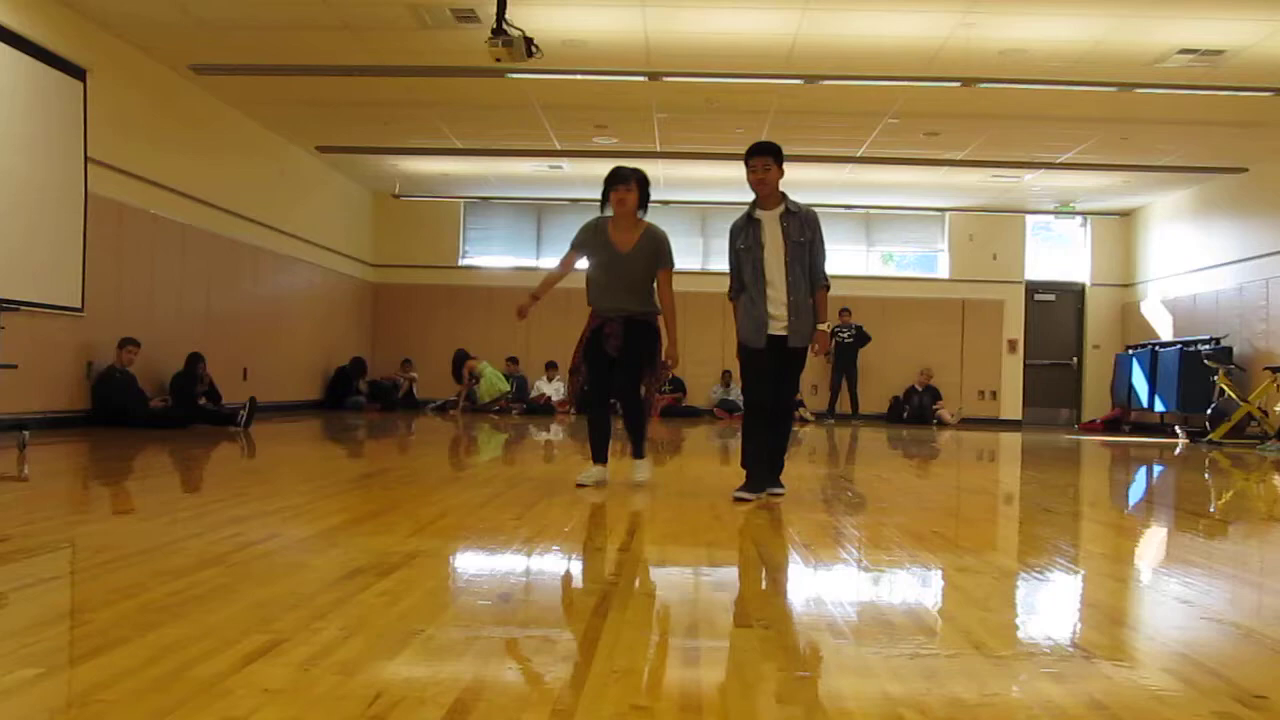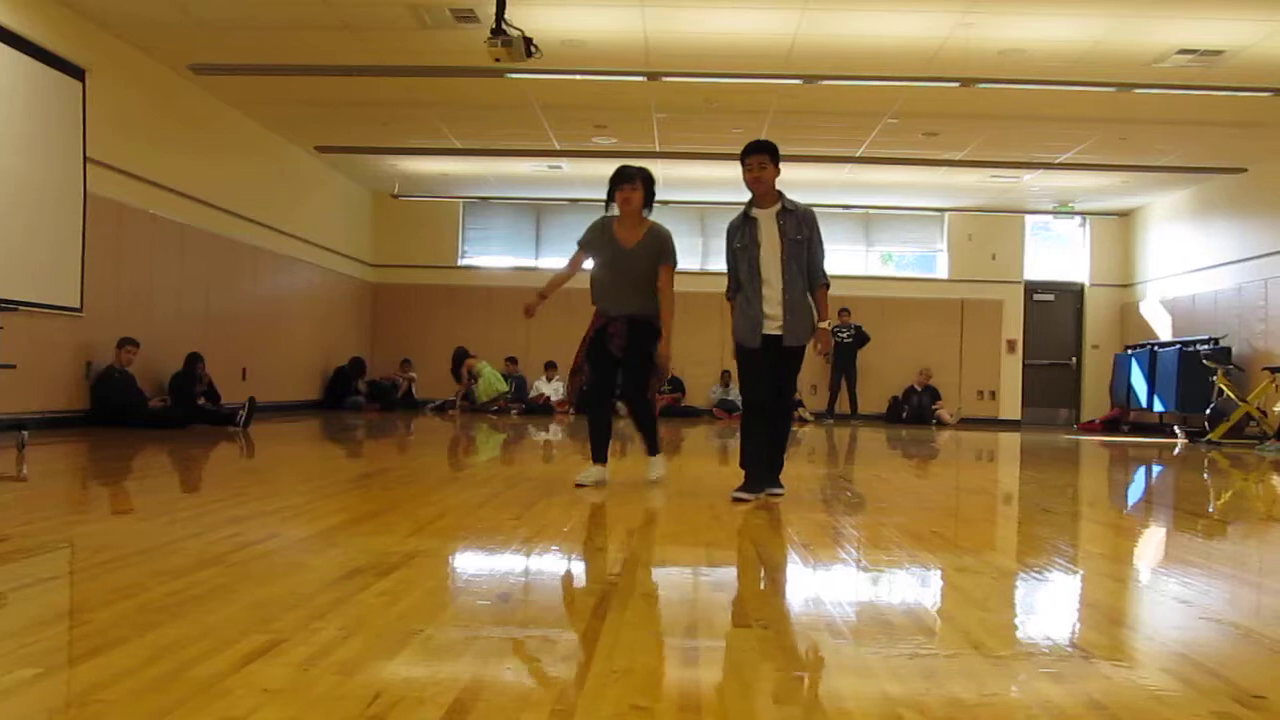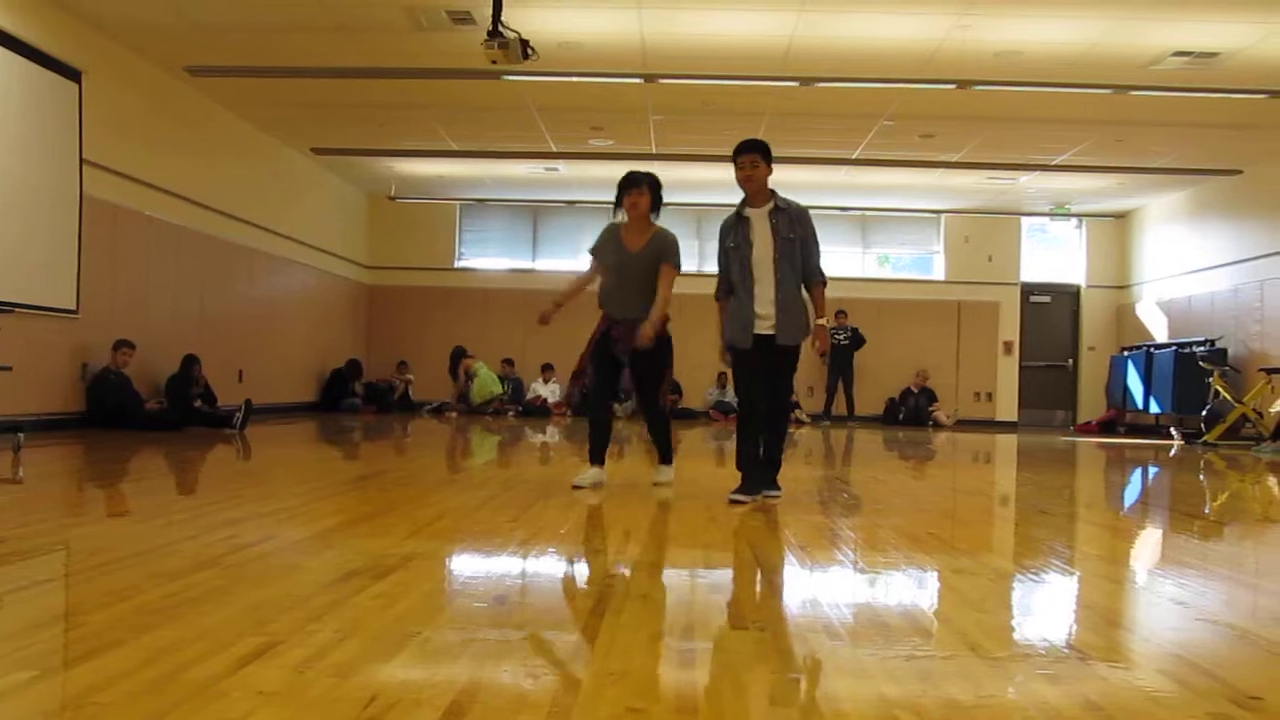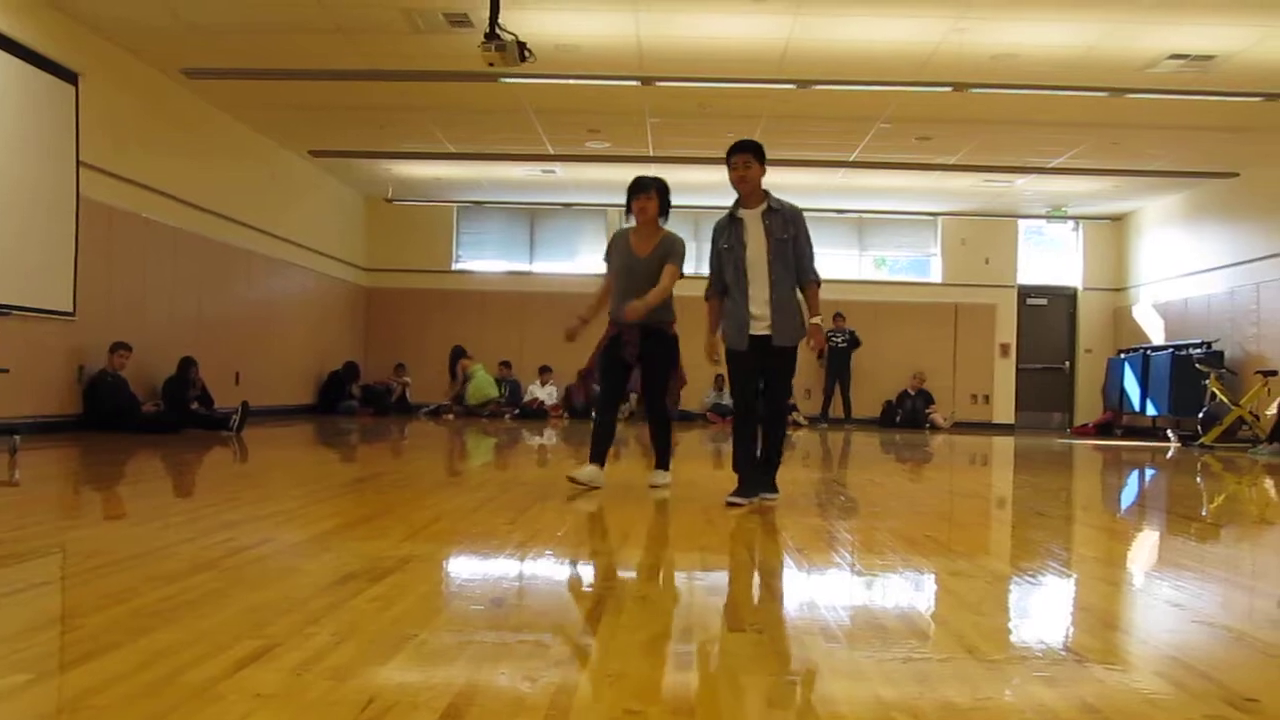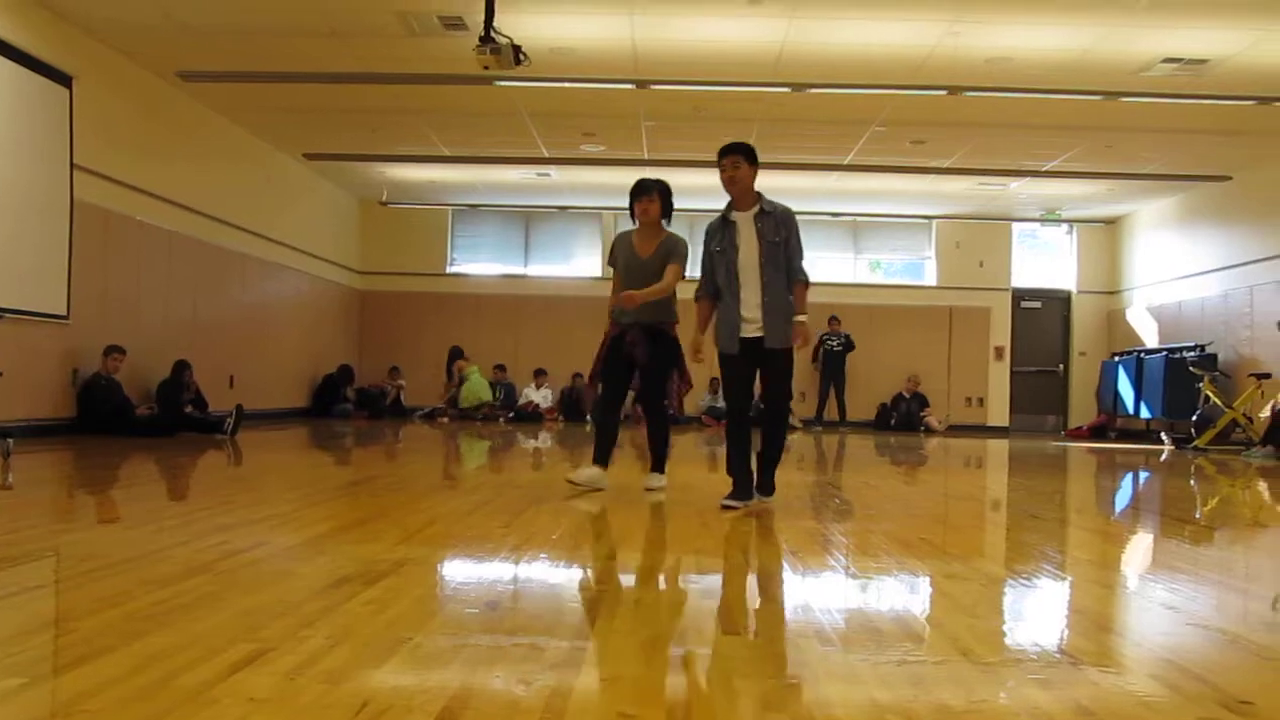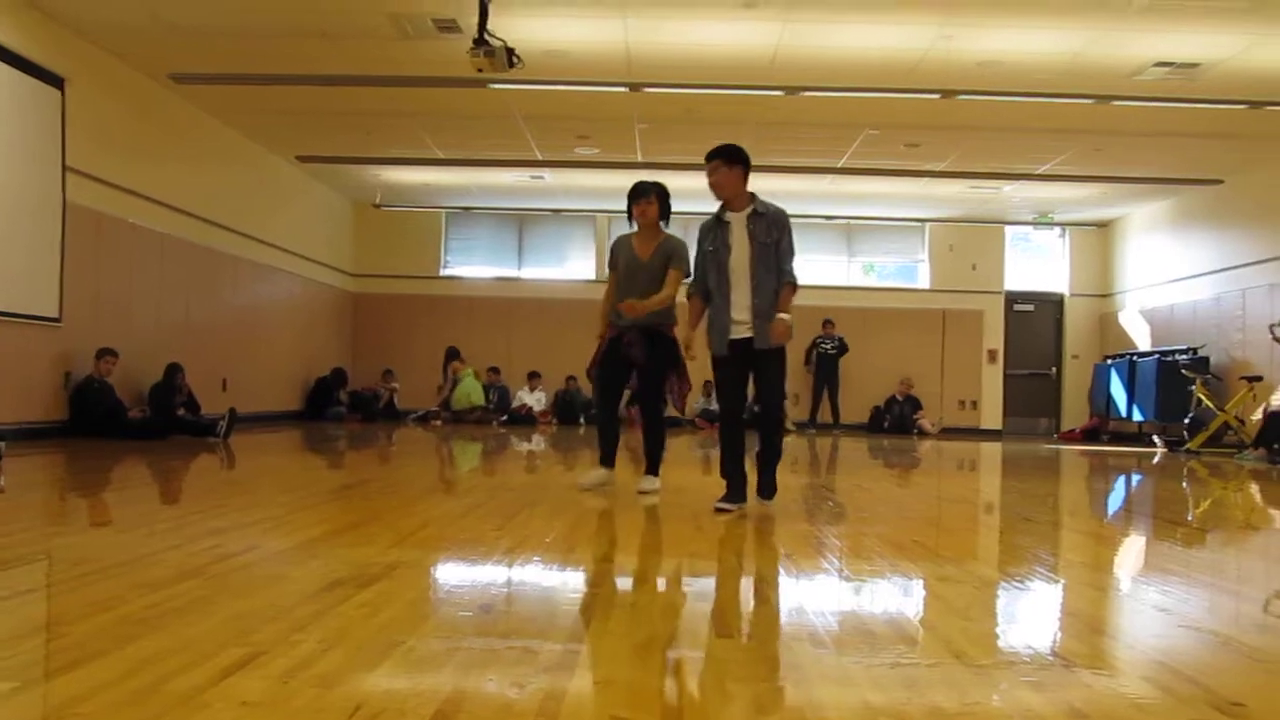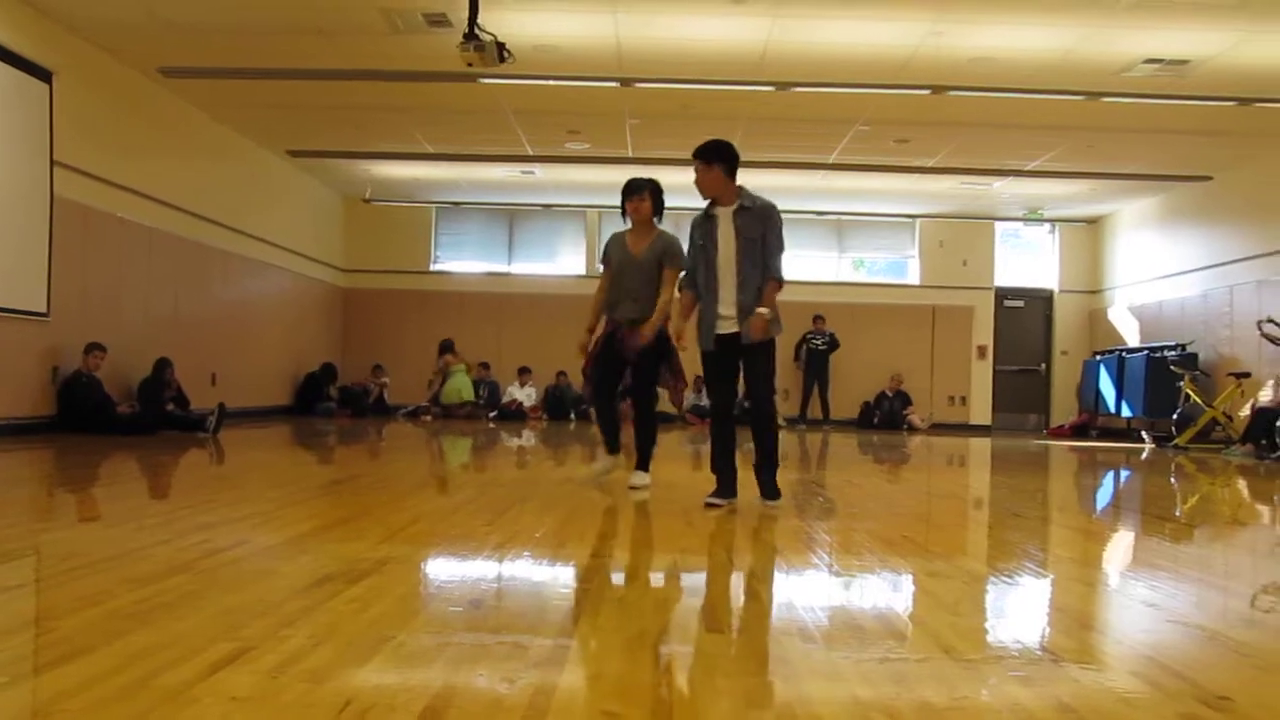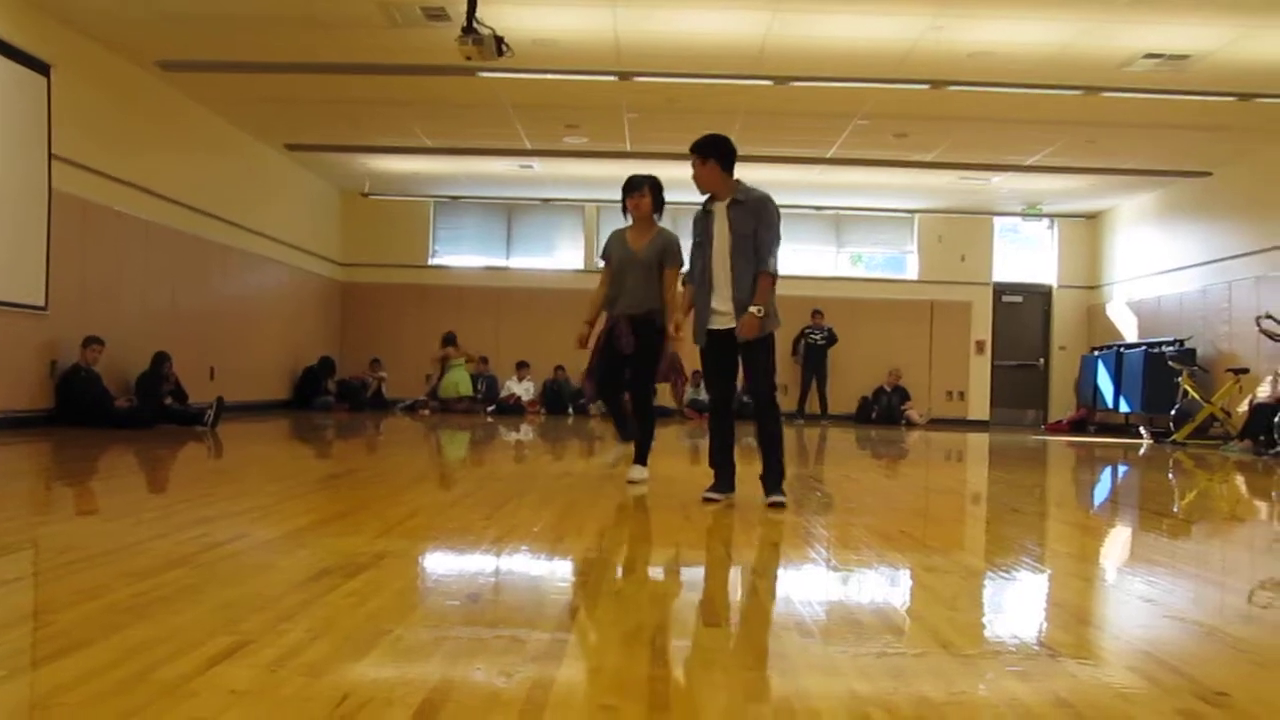
dt=0.1s
person 1, frame 1
left shoulder: (805, 219)
right shoulder: (740, 228)
left elbow: (818, 277)
right elbow: (736, 286)
left wrist: (822, 325)
right wrist: (738, 330)
left hip: (794, 330)
right hip: (755, 331)
left knee: (784, 404)
right knee: (756, 403)
left ankle: (773, 473)
right ankle: (754, 477)
person 1, frame 2
left shoulder: (803, 217)
right shoulder: (737, 227)
left elbow: (817, 276)
right elbow: (733, 286)
left wrist: (823, 323)
right wrist: (735, 331)
left hip: (792, 330)
right hip: (752, 331)
left knee: (782, 404)
right knee: (754, 403)
left ankle: (773, 473)
right ankle: (753, 477)
person 1, frame 3
left shoulder: (796, 216)
right shoulder: (730, 226)
left elbow: (812, 273)
right elbow: (725, 286)
left wrist: (820, 319)
right wrist: (723, 333)
left hip: (786, 329)
right hip: (745, 331)
left knee: (778, 405)
right knee: (749, 405)
left ankle: (770, 474)
right ankle: (750, 479)
person 1, frame 4
left shoulder: (789, 217)
right shoulder: (723, 228)
left elbow: (806, 273)
right elbow: (716, 287)
left wrist: (814, 317)
right wrist: (711, 332)
left hip: (782, 330)
right hip: (740, 333)
left knee: (777, 406)
right knee: (745, 407)
left ankle: (767, 476)
right ankle: (747, 481)
person 1, frame 5
left shoulder: (781, 217)
right shoulder: (716, 229)
left elbow: (796, 272)
right elbow: (708, 286)
left wrist: (801, 316)
right wrist: (700, 331)
left hip: (776, 331)
right hip: (734, 334)
left knee: (777, 407)
right knee: (737, 410)
left ankle: (765, 475)
right ankle: (742, 485)
person 1, frame 6
left shoulder: (774, 219)
right shoulder: (709, 229)
left elbow: (786, 274)
right elbow: (700, 286)
left wrist: (783, 315)
right wrist: (690, 328)
left hip: (765, 333)
right hip: (725, 336)
left knee: (772, 408)
right knee: (730, 412)
left ankle: (767, 475)
right ankle: (734, 488)
person 1, frame 7
left shoulder: (763, 211)
right shoulder: (701, 222)
left elbow: (773, 268)
right elbow: (692, 278)
left wrist: (764, 311)
right wrist: (680, 319)
left hip: (755, 327)
right hip: (715, 330)
left knee: (762, 402)
right knee: (721, 407)
left ankle: (768, 480)
right ankle: (724, 482)
person 1, frame 8
left shoulder: (759, 204)
right shoulder: (702, 216)
left elbow: (767, 263)
left wrist: (755, 310)
right wrist: (682, 314)
left hip: (753, 322)
right hip: (713, 325)
left knee: (763, 397)
right knee: (719, 402)
left ankle: (774, 480)
right ankle: (723, 477)
person 2, frame 1
left shoulder: (656, 238)
right shoulder: (594, 230)
left elbow: (666, 293)
right elbow: (563, 267)
left wrist: (672, 342)
right wrist: (534, 297)
left hip: (640, 326)
right hip: (602, 324)
left knee: (627, 392)
right knee: (596, 394)
left ankle: (639, 458)
right ankle: (599, 465)
person 2, frame 2
left shoulder: (660, 237)
right shoulder: (600, 229)
left elbow: (666, 289)
right elbow: (572, 267)
left wrist: (666, 337)
right wrist: (541, 296)
left hip: (643, 326)
right hip: (605, 324)
left knee: (635, 394)
right knee: (598, 394)
left ankle: (655, 454)
right ankle: (598, 465)
person 2, frame 3
left shoulder: (665, 241)
right shoulder: (609, 235)
left elbow: (665, 287)
right elbow: (590, 276)
left wrist: (653, 322)
right wrist: (557, 305)
left hip: (648, 330)
right hip: (611, 327)
left knee: (649, 399)
right knee: (599, 396)
left ankle: (666, 462)
right ankle: (596, 467)
person 2, frame 4
left shoulder: (673, 244)
right shoulder: (619, 240)
left elbow: (666, 285)
left wrist: (643, 304)
right wrist: (583, 319)
left hip: (656, 333)
right hip: (620, 331)
left knee: (653, 403)
right knee: (607, 398)
left ankle: (662, 467)
right ankle: (595, 467)
person 2, frame 5
left shoulder: (675, 245)
right shoulder: (621, 242)
left elbow: (668, 285)
left wrist: (639, 296)
right wrist: (612, 324)
left hip: (658, 333)
right hip: (622, 331)
left knee: (653, 404)
right knee: (609, 399)
left ankle: (657, 470)
right ankle: (598, 468)
person 2, frame 6
left shoulder: (675, 247)
right shoulder: (620, 245)
left elbow: (670, 292)
right elbow: (611, 292)
left wrist: (646, 306)
right wrist: (602, 331)
left hip: (657, 334)
right hip: (621, 333)
left knee: (650, 405)
right knee: (606, 397)
left ankle: (652, 473)
right ankle: (606, 467)
person 2, frame 7
left shoulder: (667, 243)
right shoulder: (614, 242)
left elbow: (667, 292)
right elbow: (603, 288)
left wrist: (653, 325)
right wrist: (589, 329)
left hip: (650, 332)
right hip: (615, 328)
left knee: (642, 399)
right knee: (600, 392)
left ankle: (642, 468)
right ankle: (611, 453)
person 2, frame 8
left shoulder: (667, 241)
right shoulder: (615, 239)
left elbow: (671, 290)
right elbow: (604, 284)
left wrist: (671, 327)
right wrist: (588, 321)
left hip: (649, 326)
right hip: (616, 324)
left knee: (641, 393)
right knee: (606, 387)
left ankle: (640, 461)
right ankle: (627, 440)
